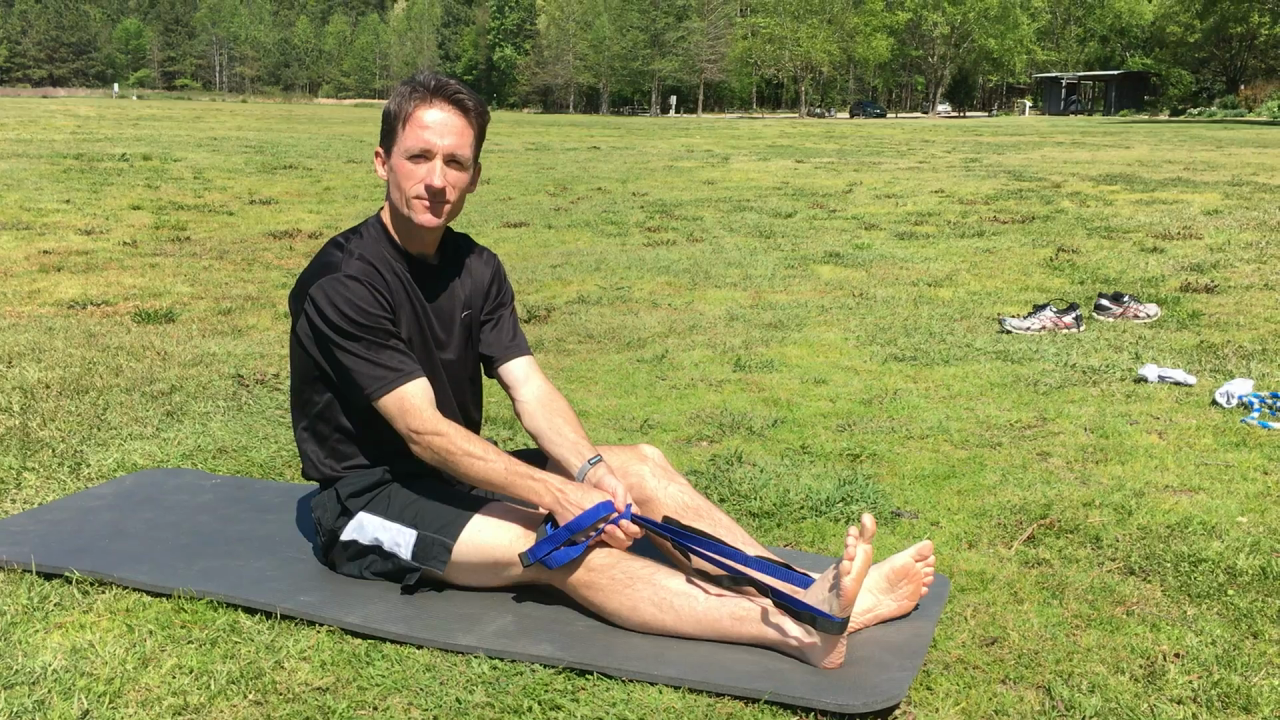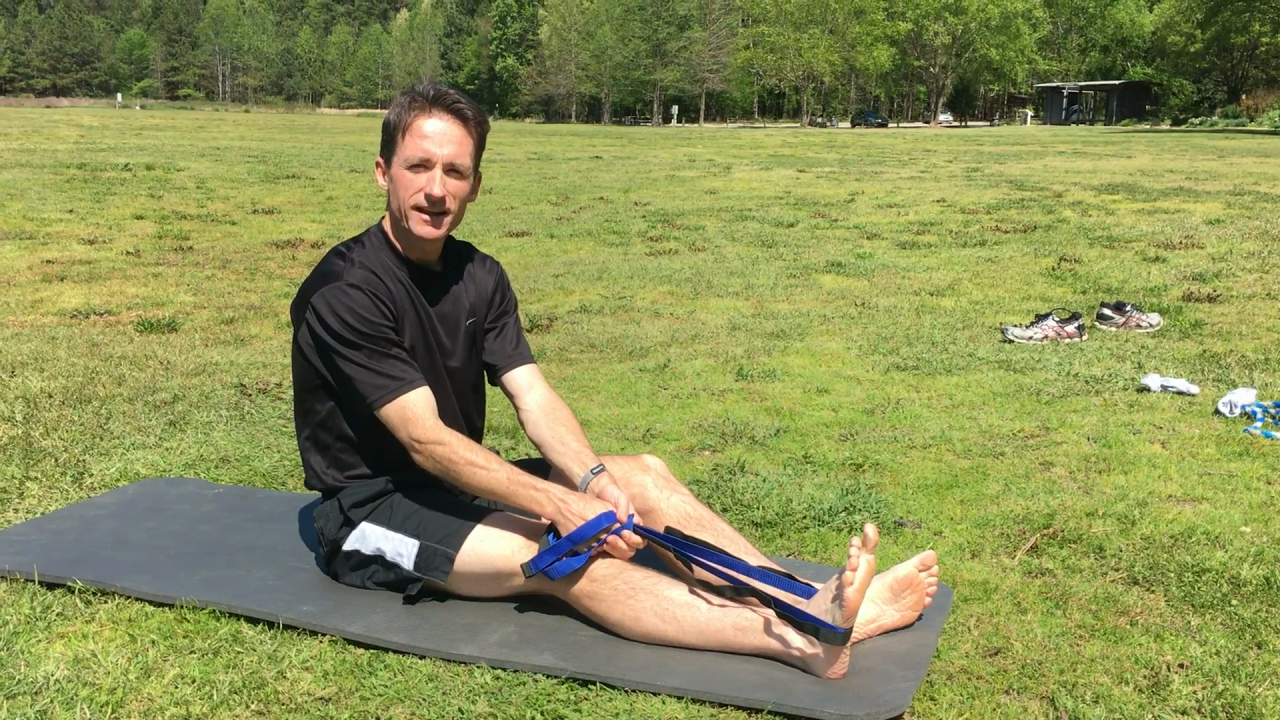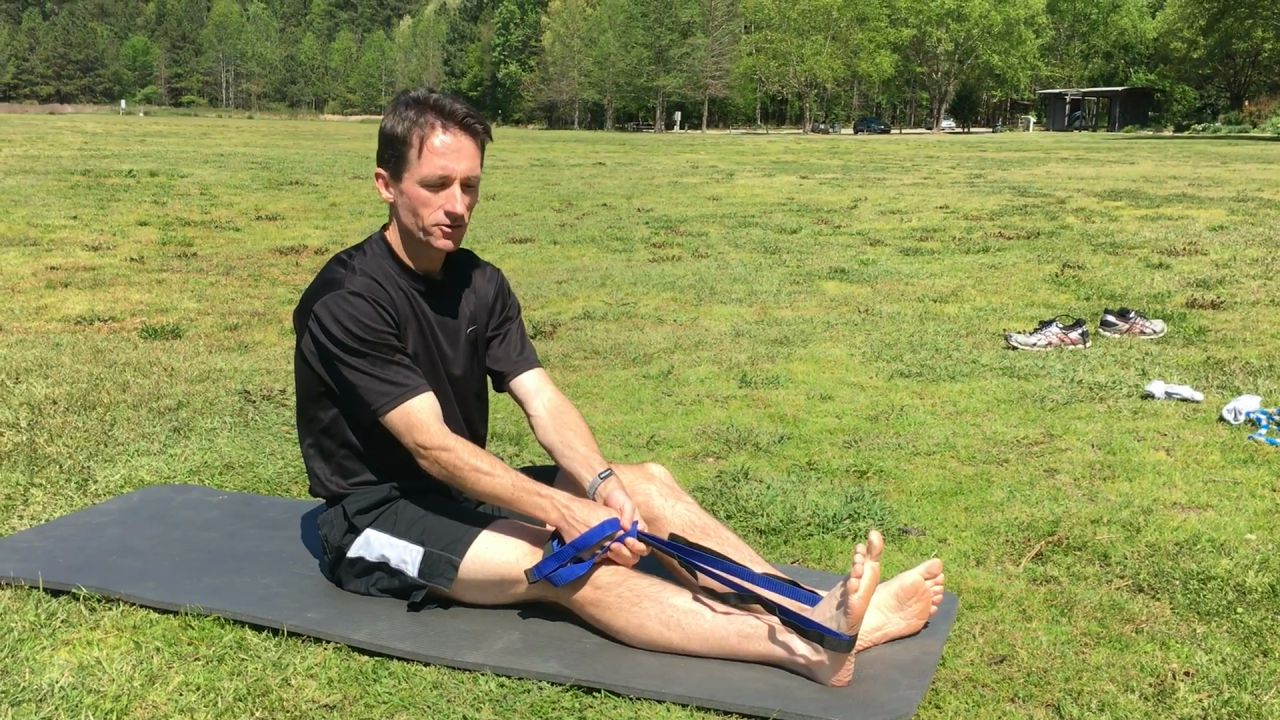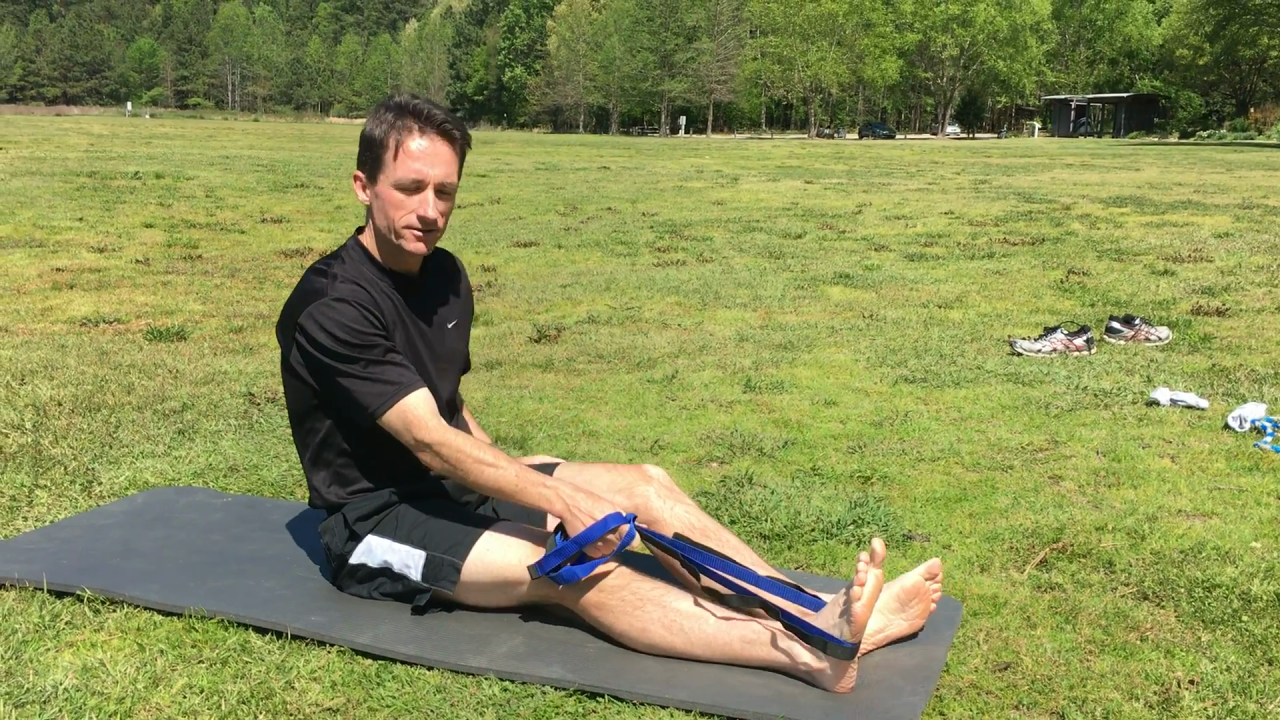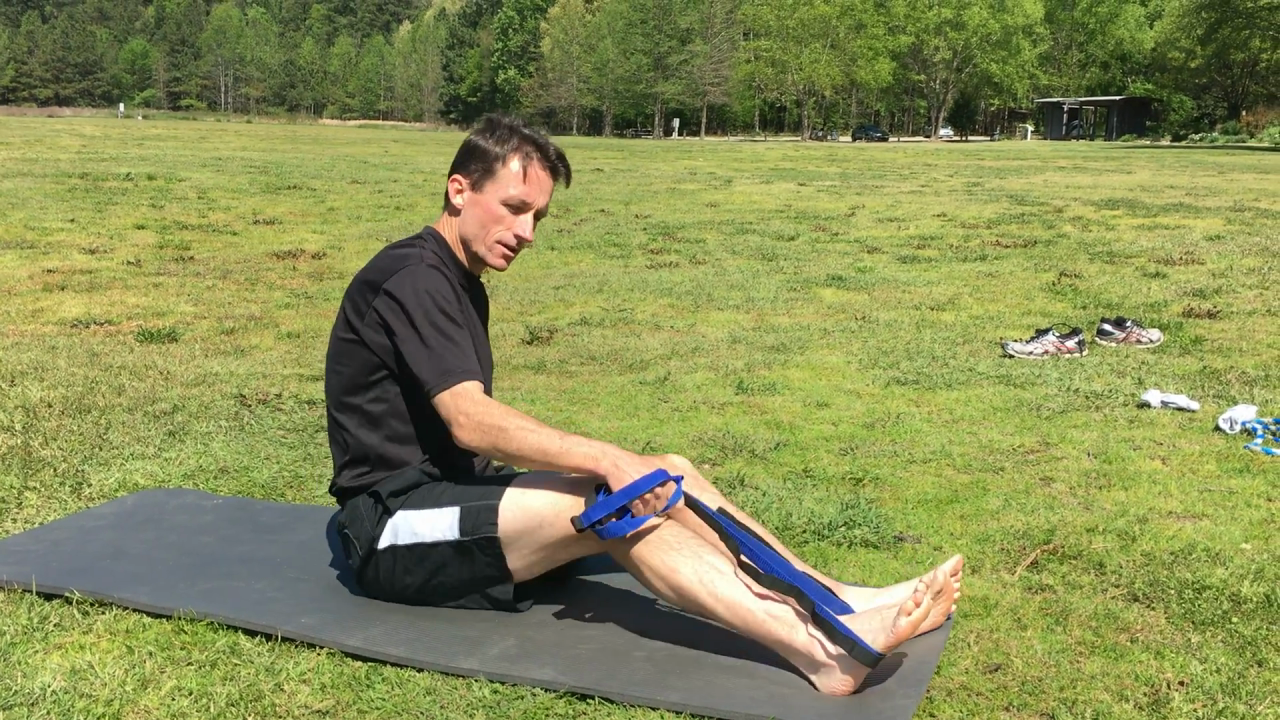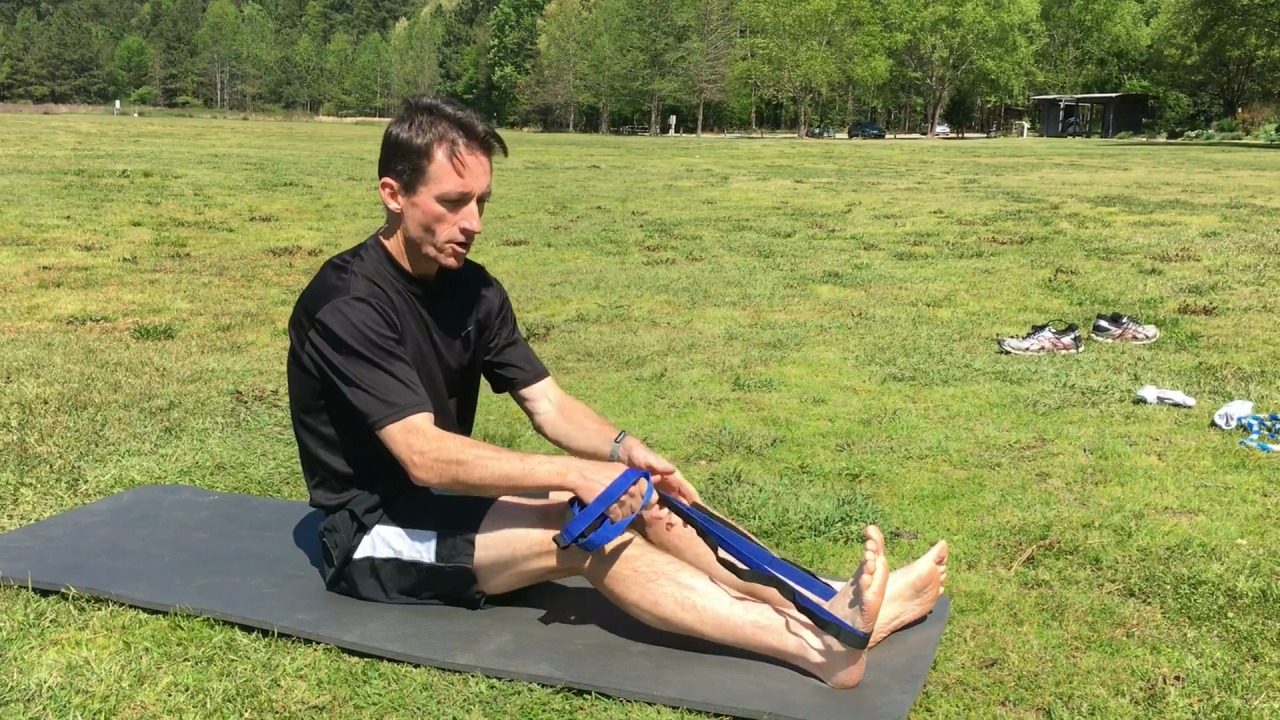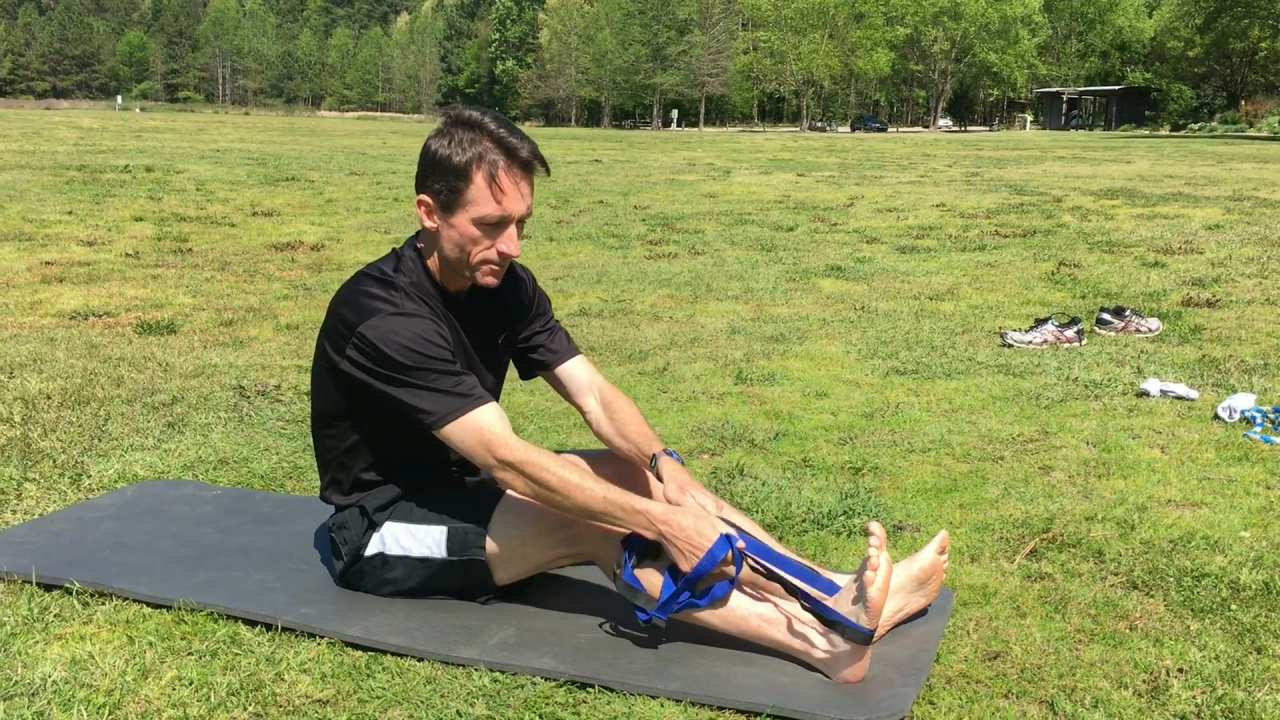
dt=0.7s
person 1, frame 1
left shoulder: (475, 268)
right shoulder: (343, 281)
left elbow: (530, 389)
right elbow: (424, 430)
left wrist: (589, 469)
right wrist: (558, 493)
left hip: (455, 472)
right hip: (370, 499)
left knee: (640, 465)
left ankle: (806, 595)
right ankle: (798, 629)
person 1, frame 2
left shoulder: (479, 277)
right shoulder: (346, 290)
left elbow: (534, 396)
right elbow: (426, 440)
left wrist: (592, 478)
right wrist: (559, 504)
left hip: (457, 482)
right hip: (372, 509)
left knee: (642, 475)
left ankle: (808, 606)
right ankle: (799, 640)
person 1, frame 3
left shoulder: (480, 284)
right shoulder: (348, 299)
left elbow: (543, 400)
right elbow: (432, 445)
left wrist: (602, 484)
right wrist: (564, 510)
left hip: (460, 490)
right hip: (377, 518)
left knee: (648, 484)
left ankle: (814, 614)
right ankle: (805, 647)
person 1, frame 4
left shoulder: (447, 276)
right shoulder: (333, 306)
right elbow: (431, 441)
left wrist: (509, 463)
right wrist: (564, 500)
left hip: (451, 490)
right hip: (376, 523)
left knee: (644, 484)
left ankle: (816, 618)
right ankle: (806, 653)
person 1, frame 5
left shoulder: (460, 284)
right shoulder: (414, 278)
right elbow: (470, 421)
right wrist: (607, 459)
left hip: (447, 493)
right hip: (393, 523)
left knee: (669, 478)
right knee: (618, 507)
left ankle: (844, 609)
right ankle: (822, 648)
person 1, frame 6
left shoulder: (471, 287)
right shoulder: (347, 303)
left elbow: (546, 401)
right elbow: (423, 456)
left wrist: (625, 450)
right wrist: (570, 473)
left hip: (440, 498)
right hip: (373, 530)
left knee: (639, 501)
left ankle: (828, 609)
right ankle: (815, 646)
person 1, frame 7
left shoulder: (505, 286)
right shoulder: (383, 316)
left elbow: (594, 394)
right elbow: (508, 461)
left wrist: (666, 469)
right wrist: (663, 522)
left hip: (459, 487)
right hip: (381, 528)
left knee: (636, 472)
right knee: (592, 522)
left ankle: (831, 598)
right ankle: (815, 637)
